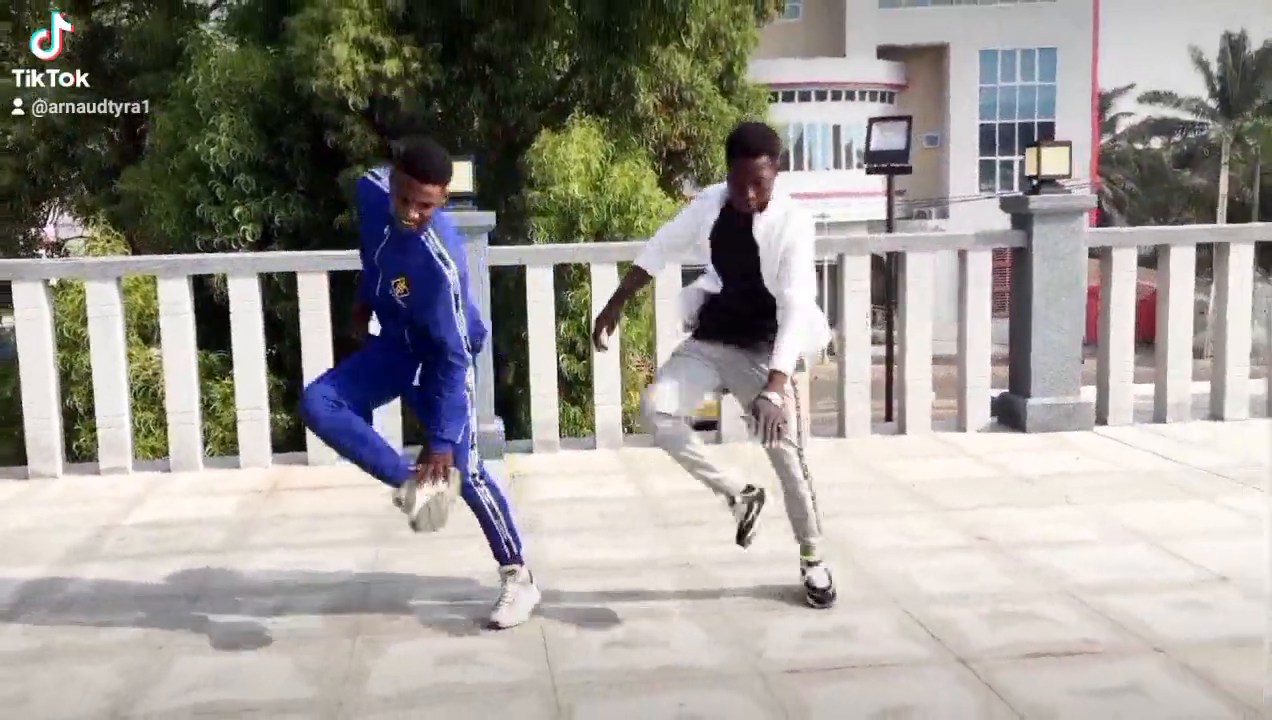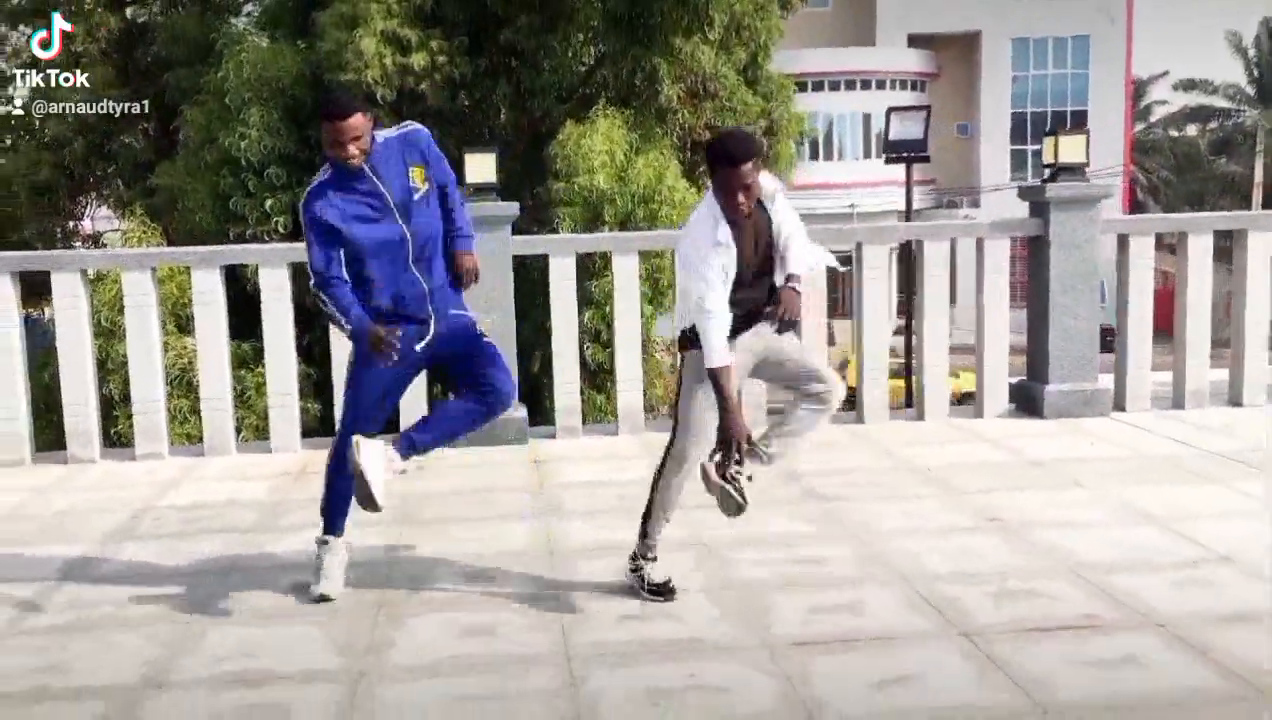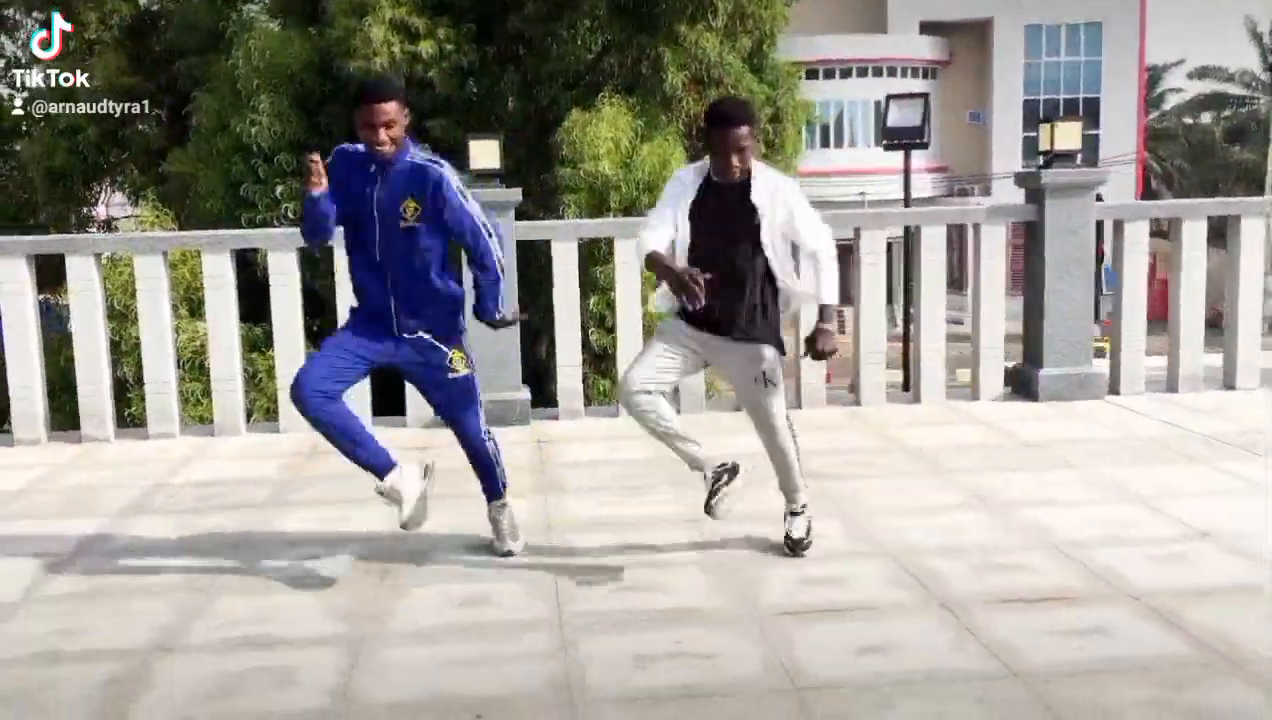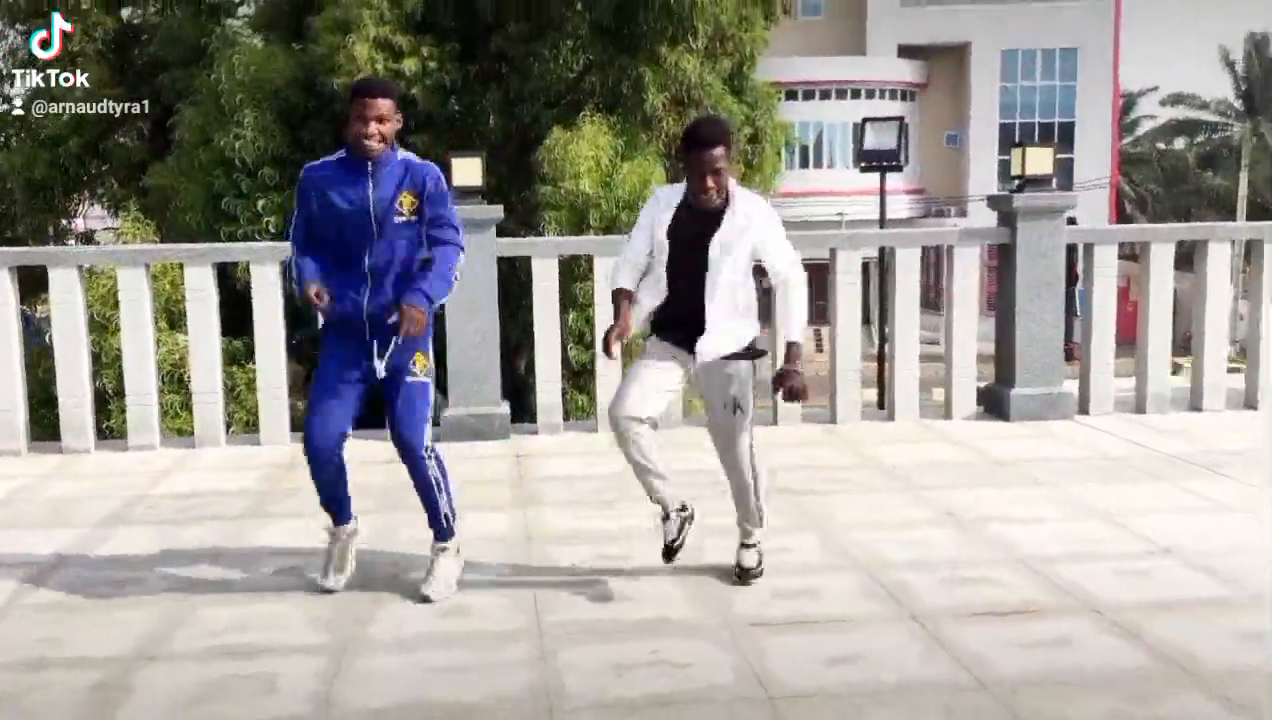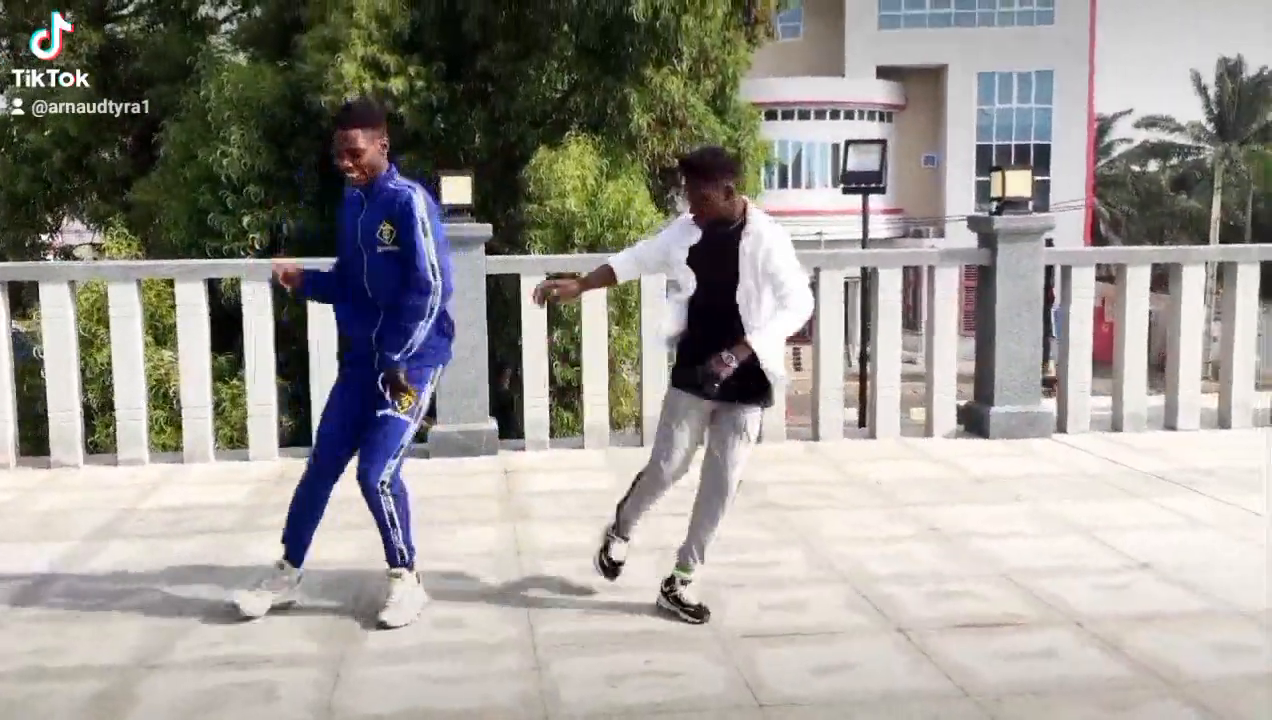
dt=0.4s
person 1, frame 1
left shoulder: (441, 258)
right shoulder: (370, 190)
left elbow: (452, 355)
left wrist: (442, 439)
right wrist: (365, 299)
left hip: (439, 359)
right hip: (389, 347)
left knee: (465, 471)
right knee: (316, 402)
left ankle: (518, 578)
right ankle: (410, 483)
person 1, frame 2
left shoulder: (413, 140)
right shoulder: (320, 201)
left elbow: (449, 188)
right elbow: (327, 282)
left wrist: (463, 244)
right wrist: (364, 330)
left hip: (448, 318)
right hip: (384, 332)
left knee: (499, 390)
right knee: (351, 440)
left ankle: (390, 456)
right ankle: (331, 546)
person 1, frame 3
left shoulder: (434, 176)
right shoulder: (343, 165)
left elbow: (482, 240)
right elbow: (316, 235)
left wrist: (490, 310)
right wrist: (316, 194)
left hip: (435, 327)
right hip: (371, 325)
left knee: (470, 430)
right knee: (309, 389)
left ankle: (498, 507)
right ankle: (397, 477)
person 1, frame 4
left shoulder: (423, 175)
right shoulder: (317, 179)
left elbow: (449, 247)
right elbow: (304, 248)
left wrist: (423, 300)
right wrist: (307, 280)
left hip: (404, 332)
right hip: (344, 337)
left knee: (414, 443)
right knee: (320, 439)
left ankle: (446, 549)
right ankle: (342, 528)
person 1, frame 5
left shoulder: (409, 202)
right shoulder: (350, 204)
left elbow: (433, 288)
left wrist: (400, 360)
right wrist: (306, 281)
left hip: (412, 360)
right hip: (361, 361)
left knee: (376, 472)
right knee: (322, 468)
left ankle: (404, 580)
person 2, frame 1
left shoulder: (793, 222)
right shoulder: (710, 204)
left elbow: (795, 312)
right elbow: (661, 248)
left wrist: (776, 386)
right wrist: (615, 304)
left hip: (769, 352)
right hip: (713, 341)
left knee: (789, 460)
right knee: (657, 407)
left ankle: (813, 561)
right ankle: (736, 494)
person 2, frame 2
left shoulder: (772, 193)
right shoulder: (703, 236)
left elbow: (795, 243)
right elbow: (711, 324)
left wrist: (793, 287)
right wrist: (730, 413)
left hip: (762, 327)
right hip: (712, 340)
left knee: (826, 388)
right knee: (687, 449)
left ankle: (737, 465)
right ankle: (645, 557)
person 2, frame 3
left shoulder: (778, 188)
right shoulder: (685, 184)
left elbow: (820, 246)
right elbow: (651, 242)
left wrist: (826, 322)
right wrist: (671, 273)
left hip: (753, 329)
right hip: (691, 324)
left knee: (773, 425)
right knee: (634, 388)
left ankle: (796, 510)
right ankle: (712, 469)
person 2, frame 4
left shoulder: (754, 213)
right shoulder: (662, 204)
left elbow: (792, 281)
right elbow: (631, 265)
left wrist: (793, 359)
right wrist: (623, 317)
left hip: (728, 347)
right hip: (670, 340)
left knee: (737, 454)
right knee: (624, 413)
left ankle: (749, 540)
right ankle: (672, 508)
person 2, frame 5
left shoulder: (767, 237)
right shoulder: (684, 231)
left elbow: (798, 303)
right elbow: (634, 260)
left wrist: (740, 351)
left hip: (747, 381)
right hip: (692, 372)
left knee: (721, 480)
right knee: (665, 470)
right ankle: (620, 532)
